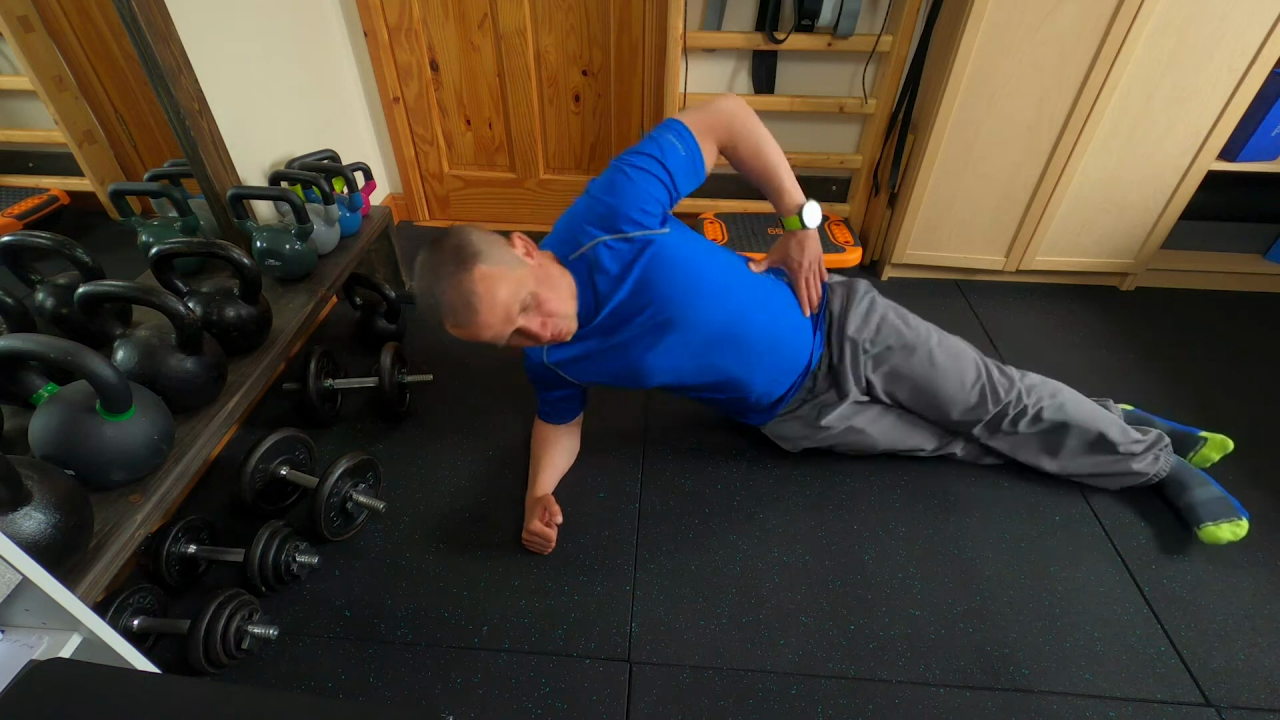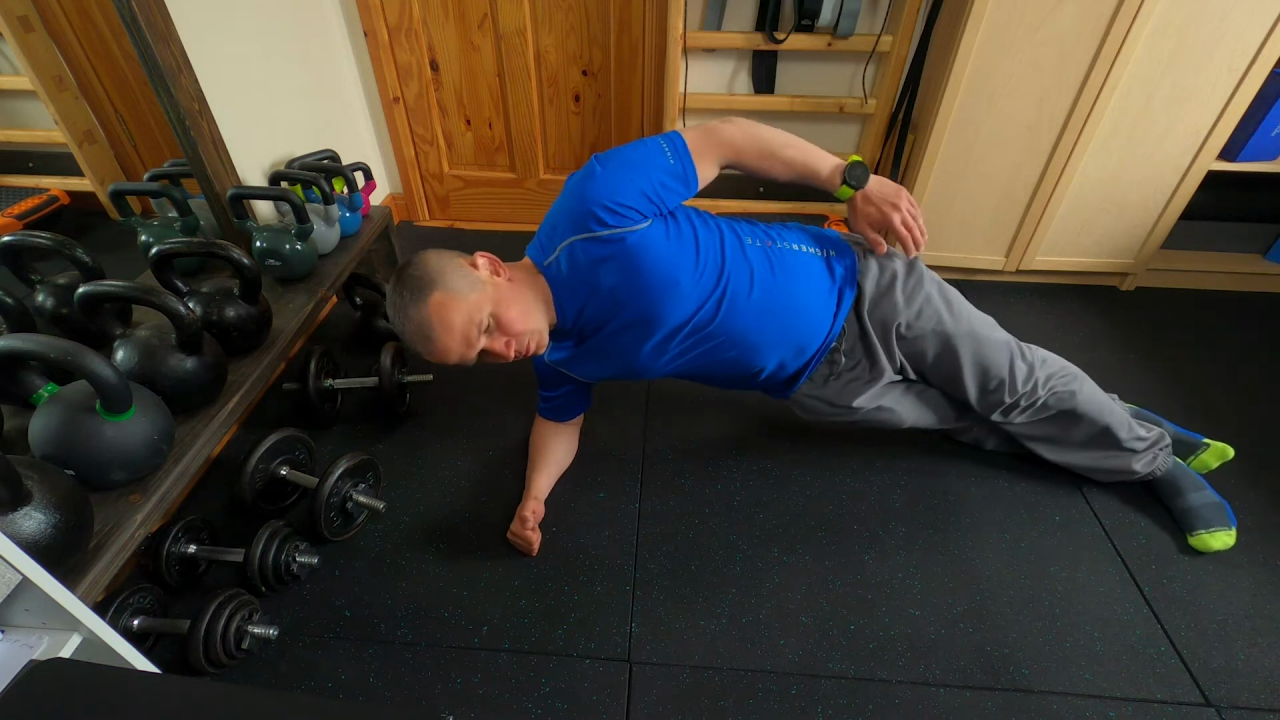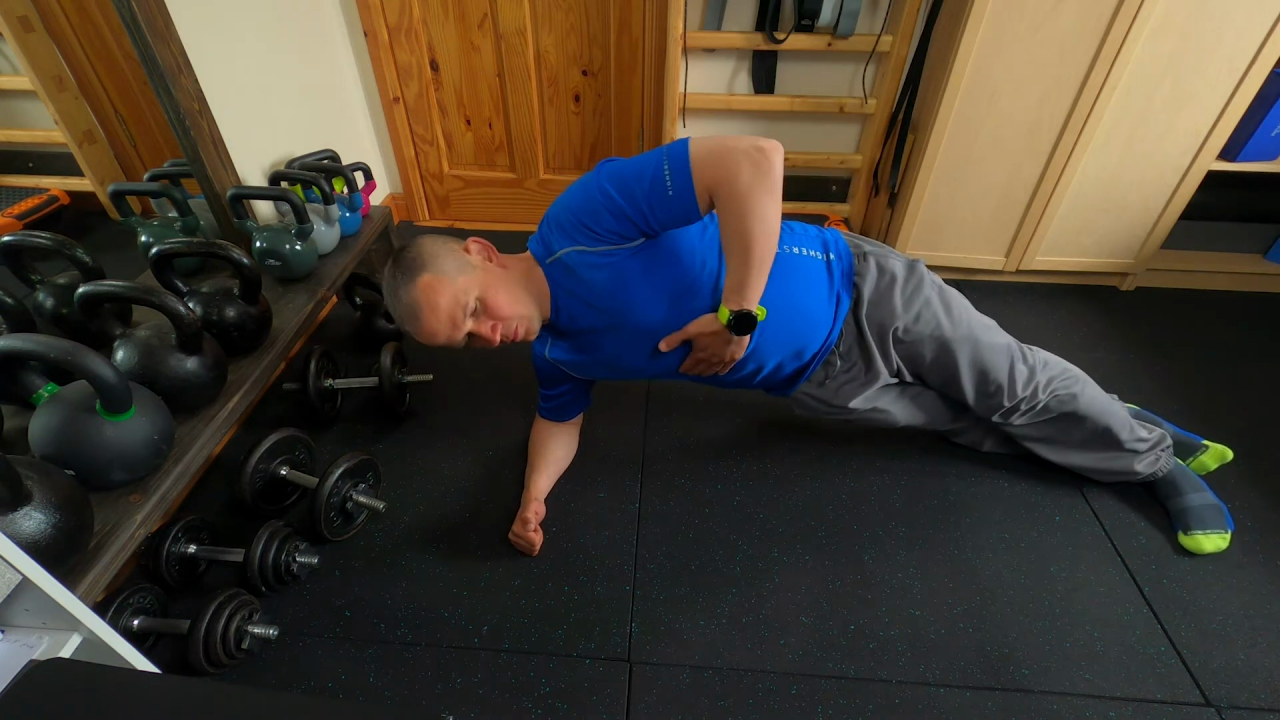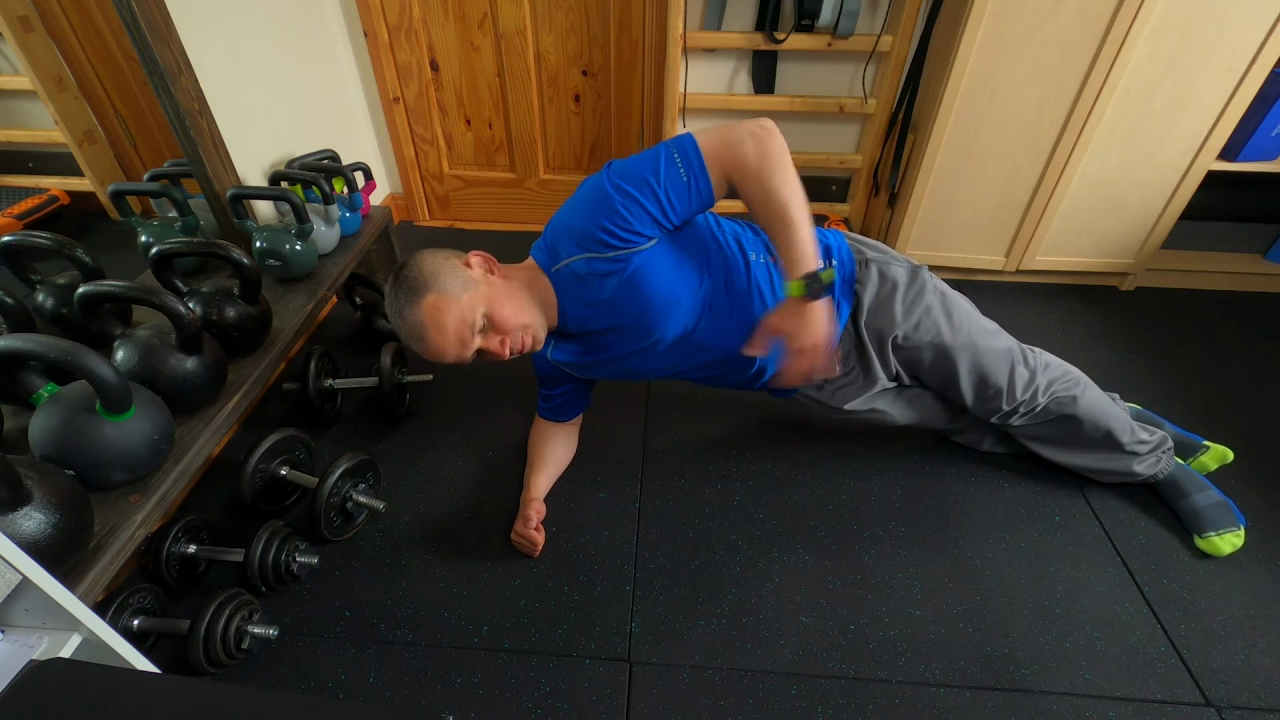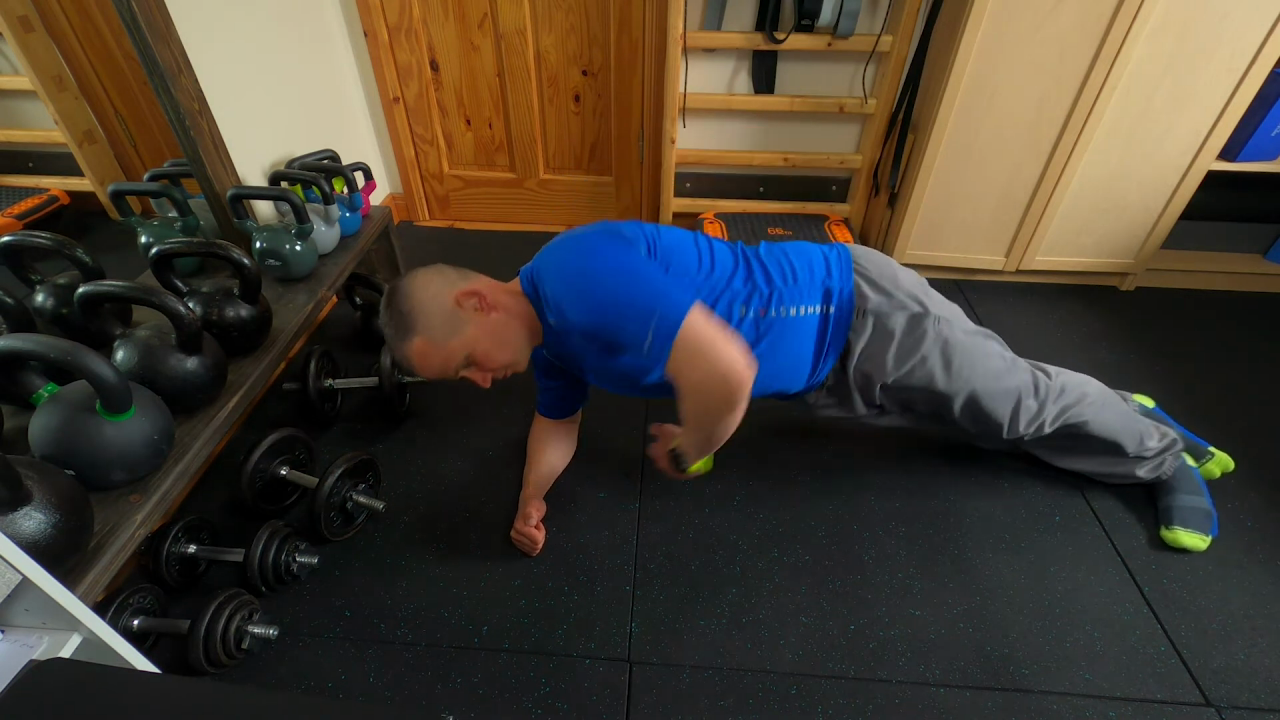
dt=1s
person 1, frame 1
left shoulder: (611, 211)
right shoulder: (551, 355)
left elbow: (726, 115)
right elbow: (559, 422)
left wrist: (799, 220)
right wrist: (540, 494)
left hip: (833, 326)
right hip: (796, 414)
left knee: (998, 401)
right knee: (965, 443)
left ankle: (1152, 456)
right ankle: (1127, 443)
person 1, frame 2
left shoulder: (594, 203)
right shoulder: (556, 351)
left elbow: (720, 139)
right elbow: (559, 417)
left wrist: (855, 182)
right wrist: (533, 496)
left hip: (858, 292)
right hip: (821, 381)
left knee: (1015, 384)
right knee: (976, 425)
left ankle: (1153, 448)
right ankle: (1134, 452)
person 1, frame 3
left shoulder: (586, 217)
right shoulder: (553, 349)
left elbow: (753, 161)
right elbow: (558, 418)
left wrist: (737, 318)
right wrist: (533, 496)
left hip: (859, 293)
right hip: (820, 380)
left knee: (1015, 385)
right knee: (974, 427)
left ankle: (1153, 451)
right ankle: (1104, 437)
person 1, frame 4
left shoulder: (599, 220)
right shoulder: (555, 350)
left elbow: (750, 145)
right elbow: (558, 419)
left wrist: (806, 292)
right wrist: (533, 497)
left hip: (849, 301)
right hip: (831, 375)
left knee: (1016, 387)
right knee: (978, 427)
left ankle: (1154, 450)
right ankle: (1141, 453)
person 1, frame 5
left shoulder: (580, 276)
right shoulder: (550, 333)
left elbow: (728, 369)
right elbow: (558, 415)
left wrist: (693, 445)
right wrist: (532, 497)
left hip: (863, 309)
right hip: (832, 373)
left knee: (1019, 399)
right knee: (982, 412)
left ankle: (1166, 450)
right ankle: (1118, 424)
